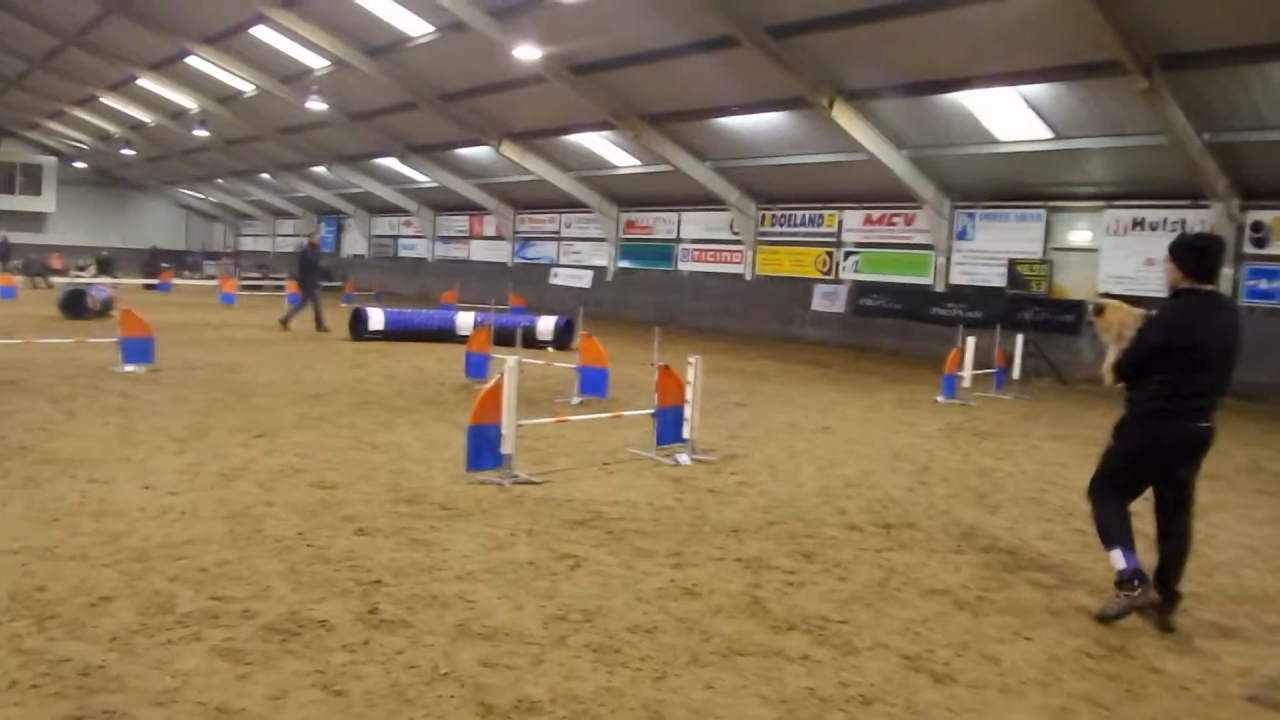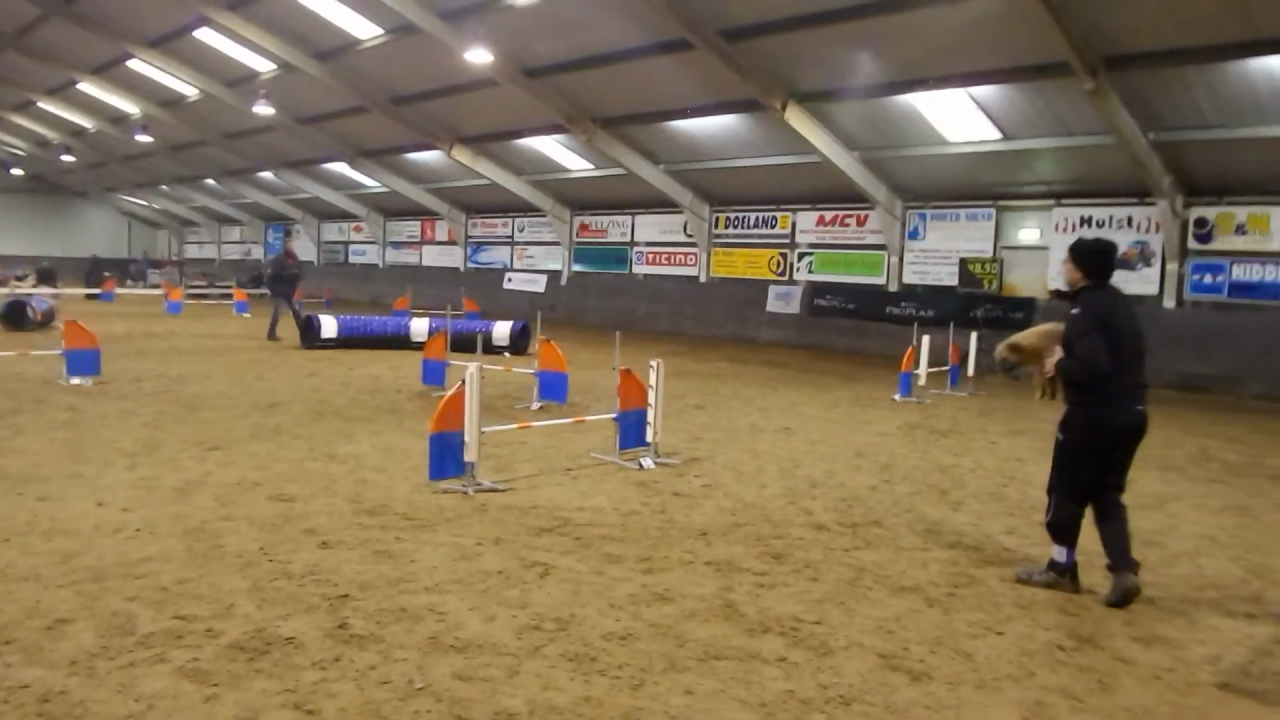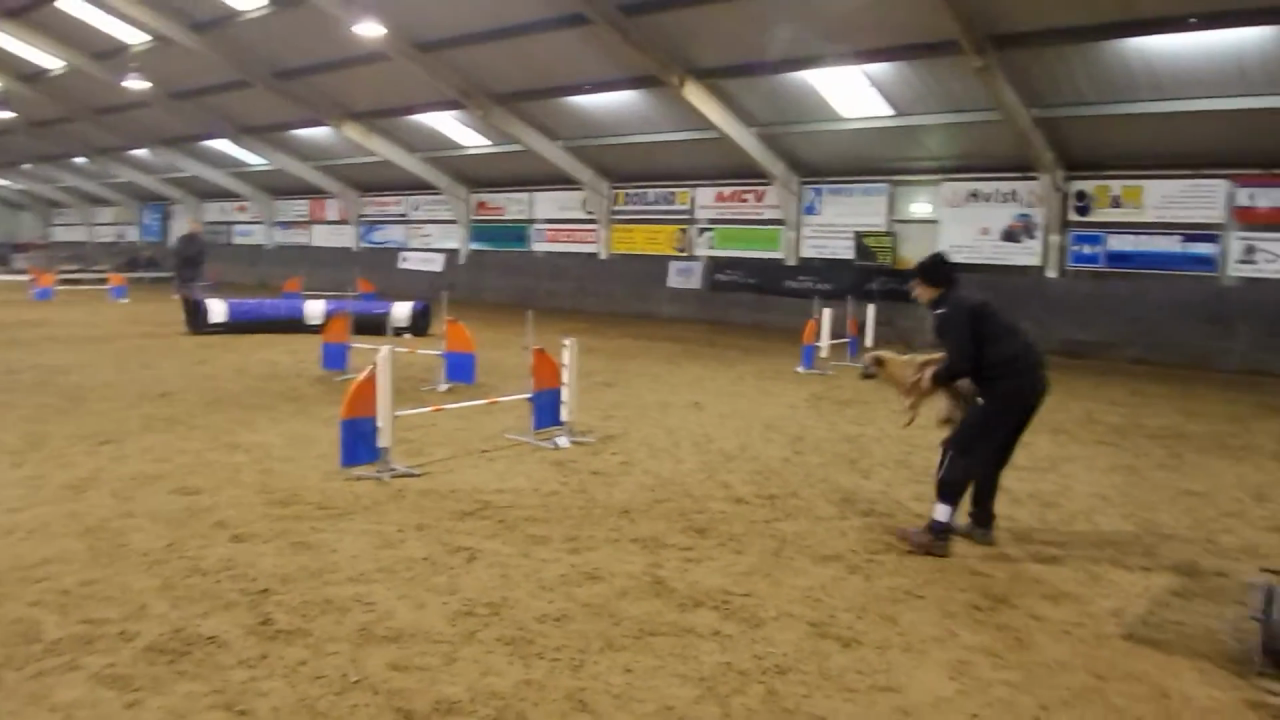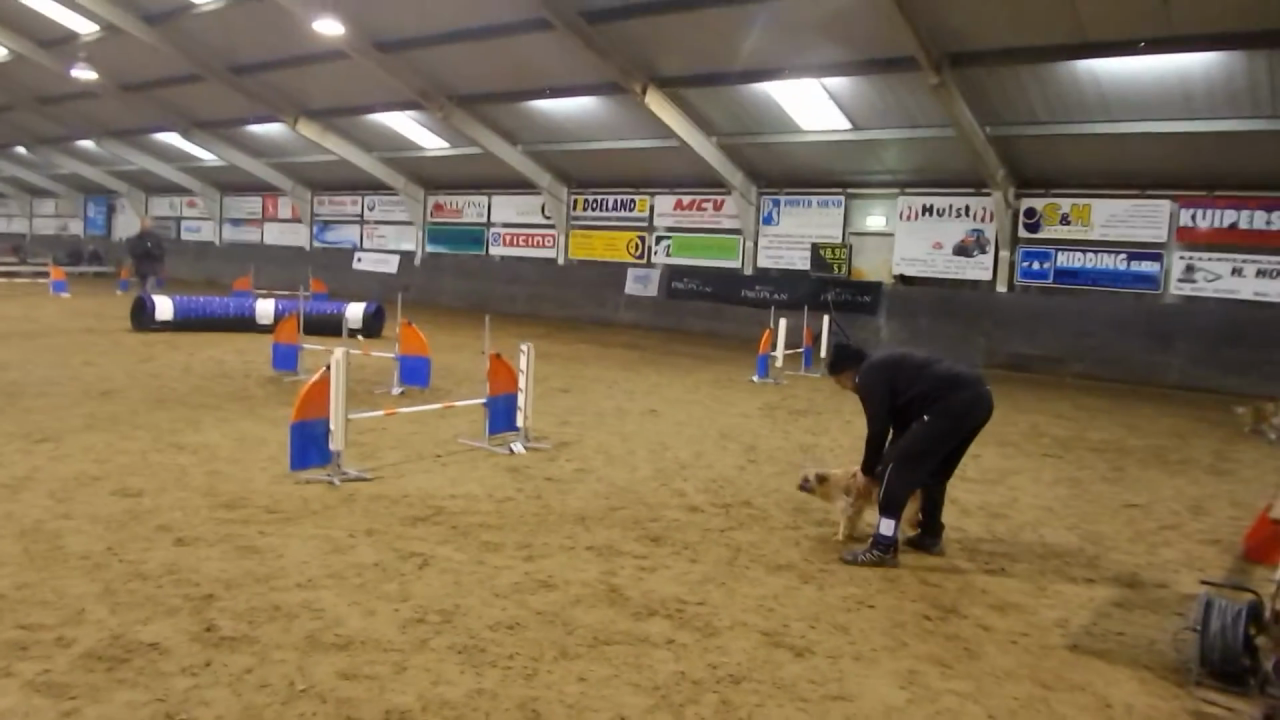
dt=0.5s
person 1, frame 1
left shoulder: (1169, 315)
right shoulder: (1228, 314)
left elbow: (1125, 369)
left wrist: (1121, 364)
left hip: (1151, 425)
right hip: (1197, 428)
left knee: (1106, 493)
right knee: (1176, 513)
left ankle: (1132, 582)
right ankle: (1163, 601)
person 1, frame 2
left shoulder: (1085, 311)
right shoulder: (1117, 303)
left elbow: (1091, 366)
left wrist: (1060, 365)
right wrist: (1066, 356)
left hip: (1093, 414)
right hip: (1131, 413)
left knee: (1067, 490)
right knee: (1107, 493)
left ankle: (1062, 569)
right ankle: (1124, 570)
person 1, frame 3
left shoulder: (948, 311)
right shoulder: (963, 304)
left elbow: (960, 362)
left wrist: (934, 379)
right wrist: (941, 374)
left hip: (1009, 385)
right hip: (1030, 379)
left knee: (959, 450)
right knee: (990, 453)
left ankle: (938, 531)
right ankle: (981, 523)
person 1, frame 4
left shoulder: (868, 376)
right shoulder: (885, 368)
left elbow: (878, 429)
right elbow: (902, 422)
left wrist: (867, 472)
right wrist: (879, 466)
left hip: (954, 404)
right hip: (978, 397)
left knee: (897, 468)
right knee: (933, 470)
left ankle: (883, 548)
right ankle: (931, 536)
